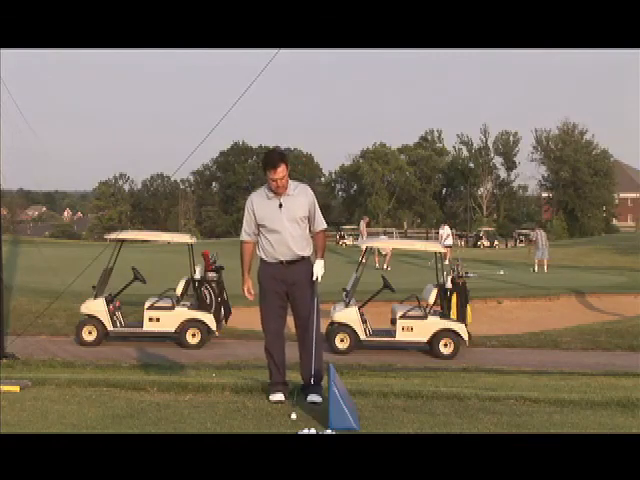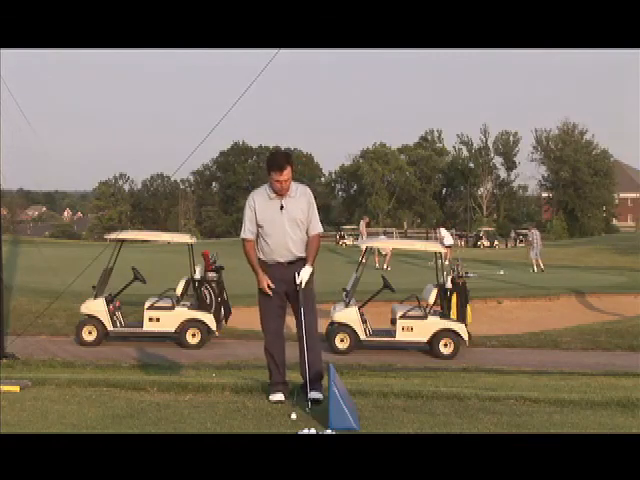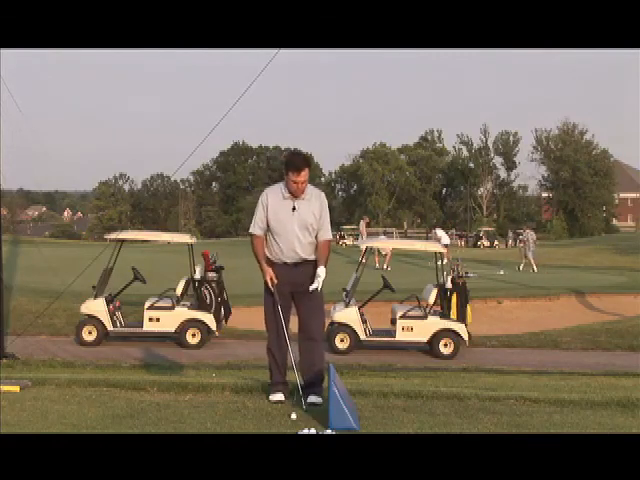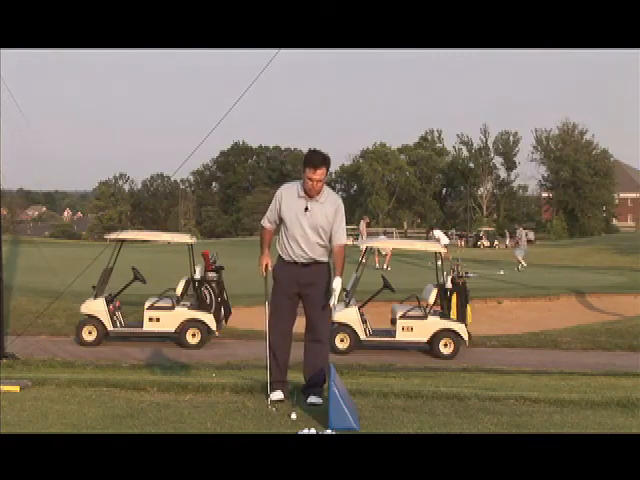
dt=0.4s
person 1, frame 1
left shoulder: (305, 193)
right shoulder: (254, 200)
left elbow: (318, 229)
right elbow: (248, 240)
left wrist: (320, 259)
right wrist: (245, 276)
left hip: (302, 268)
right hip: (270, 270)
left knee: (309, 327)
right knee: (272, 330)
left ankle: (312, 384)
right ankle: (278, 385)
person 1, frame 2
left shoulder: (305, 194)
right shoulder: (255, 199)
left elbow: (314, 233)
right elbow: (248, 239)
left wrist: (309, 266)
right wrist: (259, 273)
left hip: (299, 269)
right hip: (270, 271)
left knee: (309, 327)
right knee: (272, 331)
left ankle: (313, 384)
right ankle: (277, 385)
person 1, frame 3
left shoulder: (319, 198)
right shoulder: (269, 196)
left elbow: (324, 238)
right elbow: (257, 234)
left wrist: (321, 267)
right wrist: (264, 266)
left hip: (308, 272)
right hip: (276, 270)
left knee: (313, 330)
right knee: (276, 331)
left ankle: (313, 387)
right ankle: (278, 385)
person 1, frame 4
left shoulder: (335, 202)
right shoulder: (284, 193)
left elbow: (338, 243)
right elbow: (268, 224)
left wrist: (337, 277)
right wrist: (264, 252)
left hip: (318, 271)
right hip: (286, 268)
left knee: (318, 331)
right knee: (279, 328)
left ankle: (314, 387)
right ankle: (278, 384)
